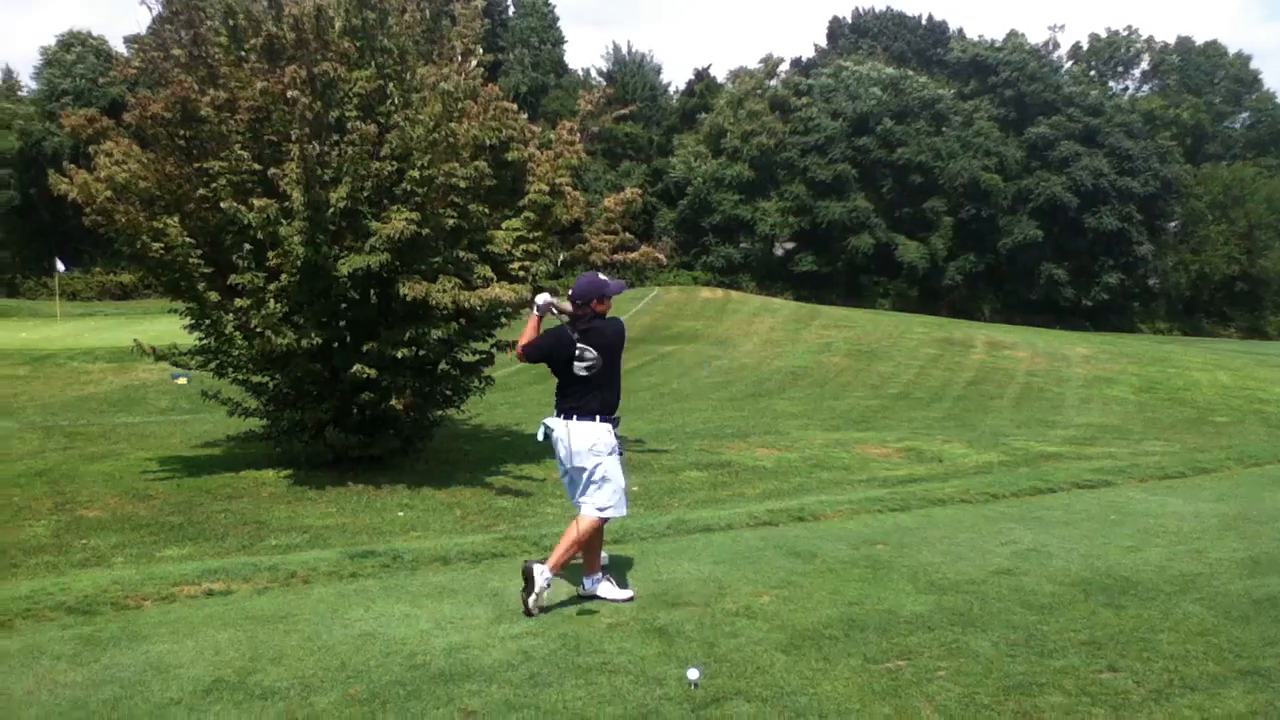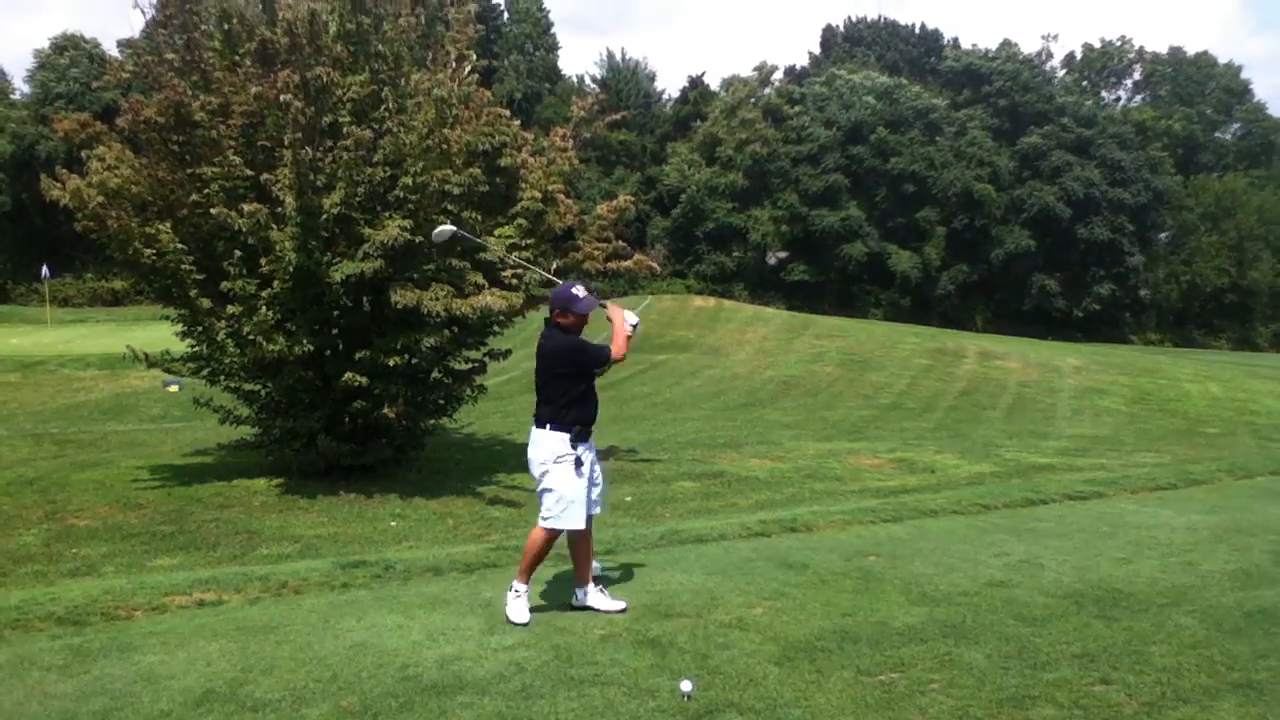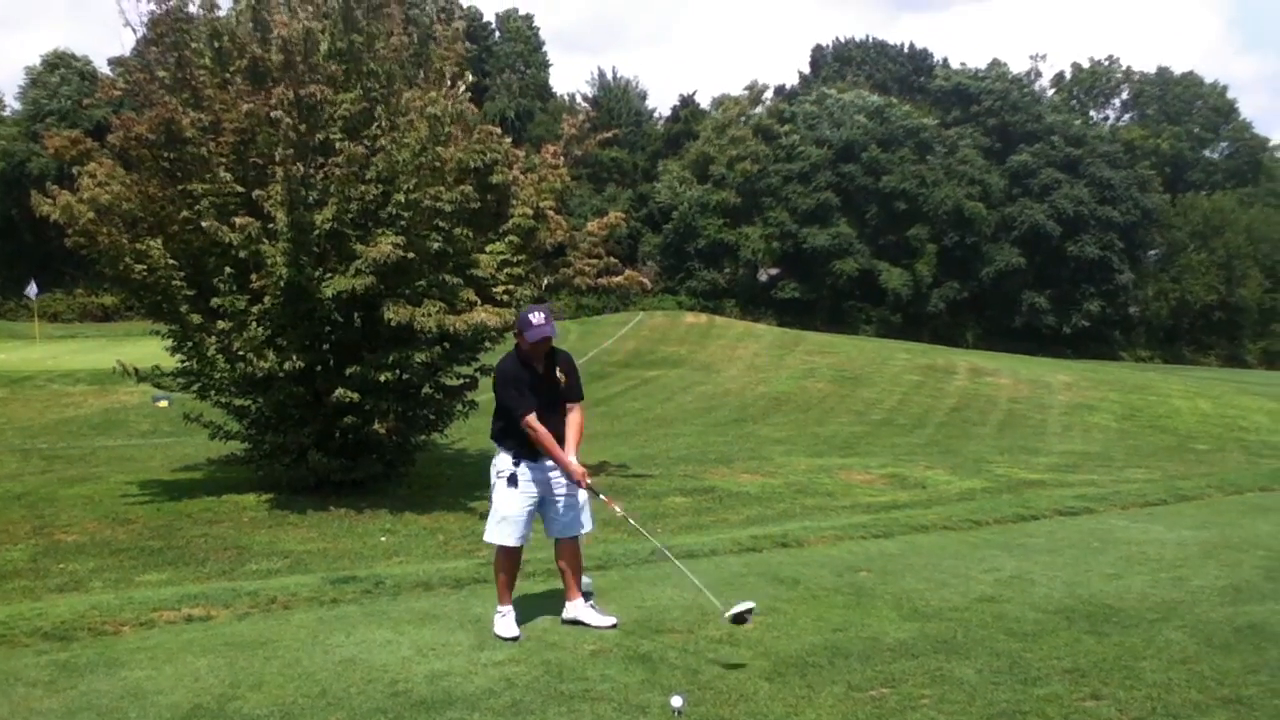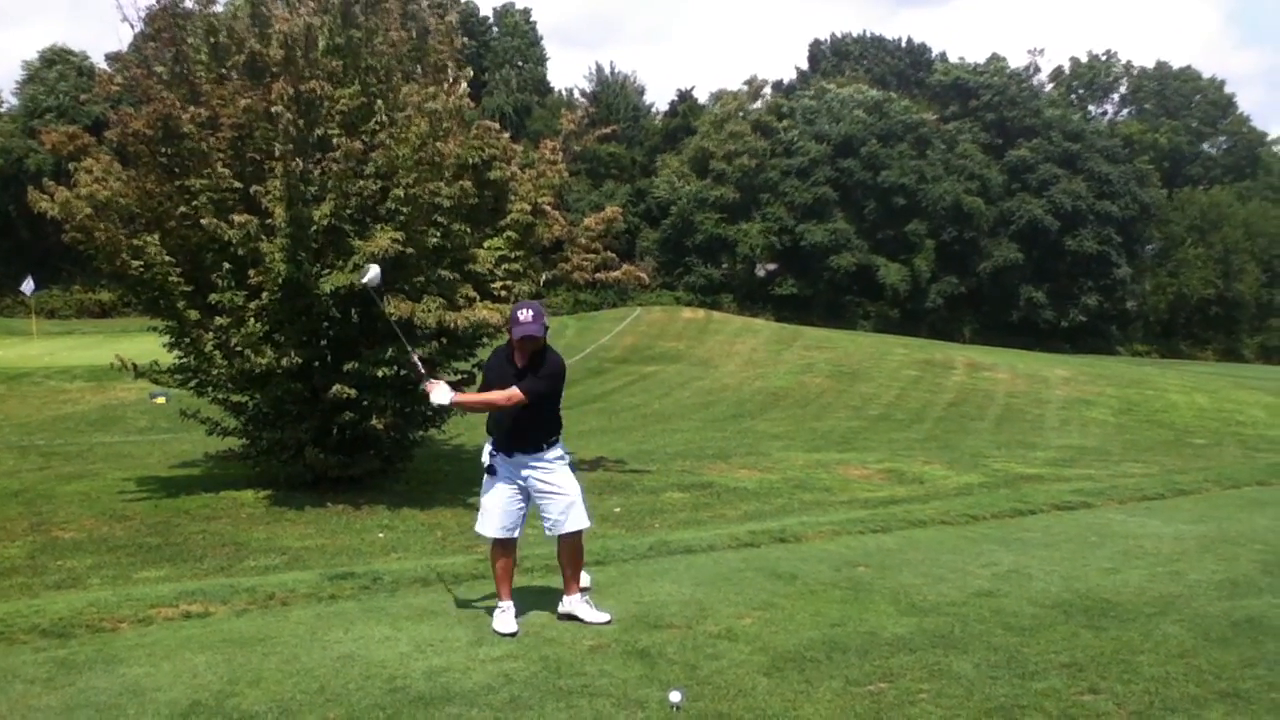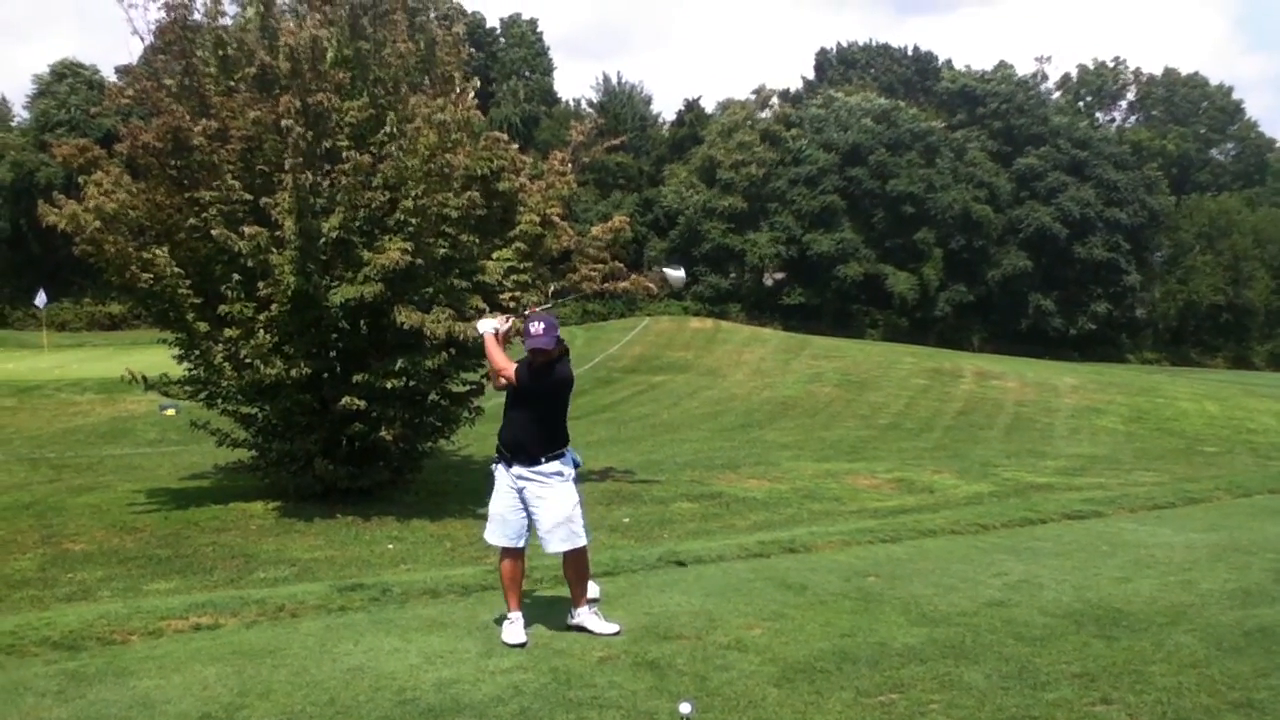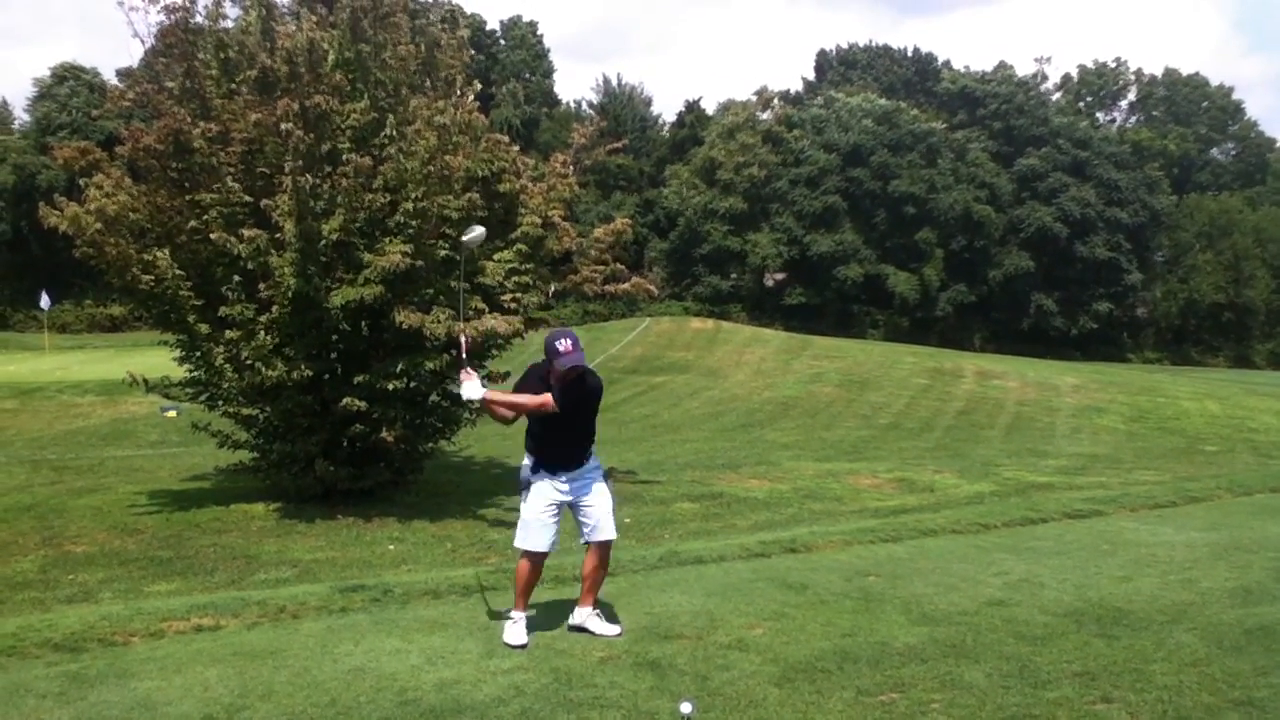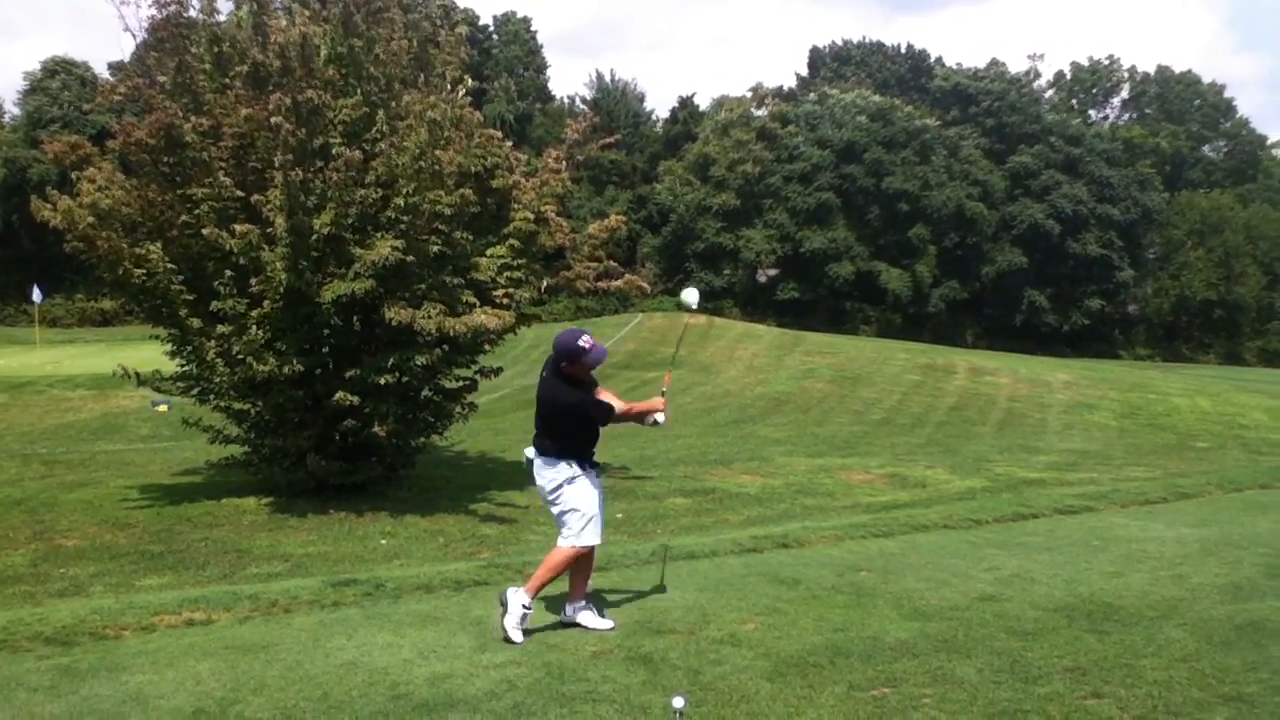
dt=0.3s
person 1, frame 1
left shoulder: (558, 337)
right shoulder: (612, 331)
left elbow: (522, 352)
left wrist: (538, 312)
right wrist: (563, 305)
left hip: (565, 429)
right hip: (596, 432)
left knee: (591, 507)
right knee: (598, 510)
left ankle: (592, 578)
right ankle: (545, 569)
person 1, frame 2
left shoulder: (560, 338)
right shoulder: (560, 344)
left elbow: (592, 363)
right elbow: (615, 353)
left wrist: (621, 322)
right wrist: (618, 319)
left hip: (577, 442)
right hip: (556, 446)
left knee: (582, 517)
right knee: (557, 520)
left ankle: (584, 589)
right ankle: (519, 588)
person 1, frame 3
left shoulder: (563, 361)
right shoulder: (507, 371)
left elbow: (573, 410)
right elbow: (531, 424)
left wrist: (571, 456)
right wrist: (566, 463)
left hip: (556, 461)
right hip: (516, 465)
left knee: (569, 533)
right knee: (509, 541)
left ankle: (574, 603)
right ankle: (504, 610)
person 1, frame 4
left shoulder: (552, 365)
right shoulder: (499, 356)
left elbow: (511, 398)
right elbow: (483, 399)
left wrist: (455, 398)
right wrist: (451, 396)
left hip: (545, 459)
right hip: (503, 459)
left knee: (570, 528)
right knee: (502, 535)
left ankle: (573, 599)
right ankle: (505, 605)
person 1, frame 5
left shoulder: (558, 374)
right shoulder: (532, 362)
left elbow: (503, 370)
right elbow: (500, 381)
left wrist: (488, 334)
right wrist: (499, 338)
left hip: (548, 471)
right hip: (509, 468)
left knee: (571, 543)
right knee: (510, 545)
left ankle: (581, 610)
right ankle: (514, 616)
person 1, frame 6
left shoulder: (589, 384)
right shoulder: (533, 376)
left elbow: (537, 403)
right elbow: (509, 415)
left wrist: (485, 393)
right wrist: (485, 398)
left hip: (585, 471)
right hip: (545, 474)
left knee: (601, 540)
right knee: (535, 547)
left ankle: (585, 611)
right ankle: (517, 615)
person 1, frame 7
left shoulder: (558, 362)
right shoulder: (561, 396)
left elbow: (599, 392)
right elbow: (613, 413)
left wrist: (629, 409)
right wrist: (650, 406)
left hip: (576, 461)
right hip: (562, 469)
left knee: (589, 535)
right knee: (579, 540)
left ankle: (576, 605)
right ankle: (522, 597)
